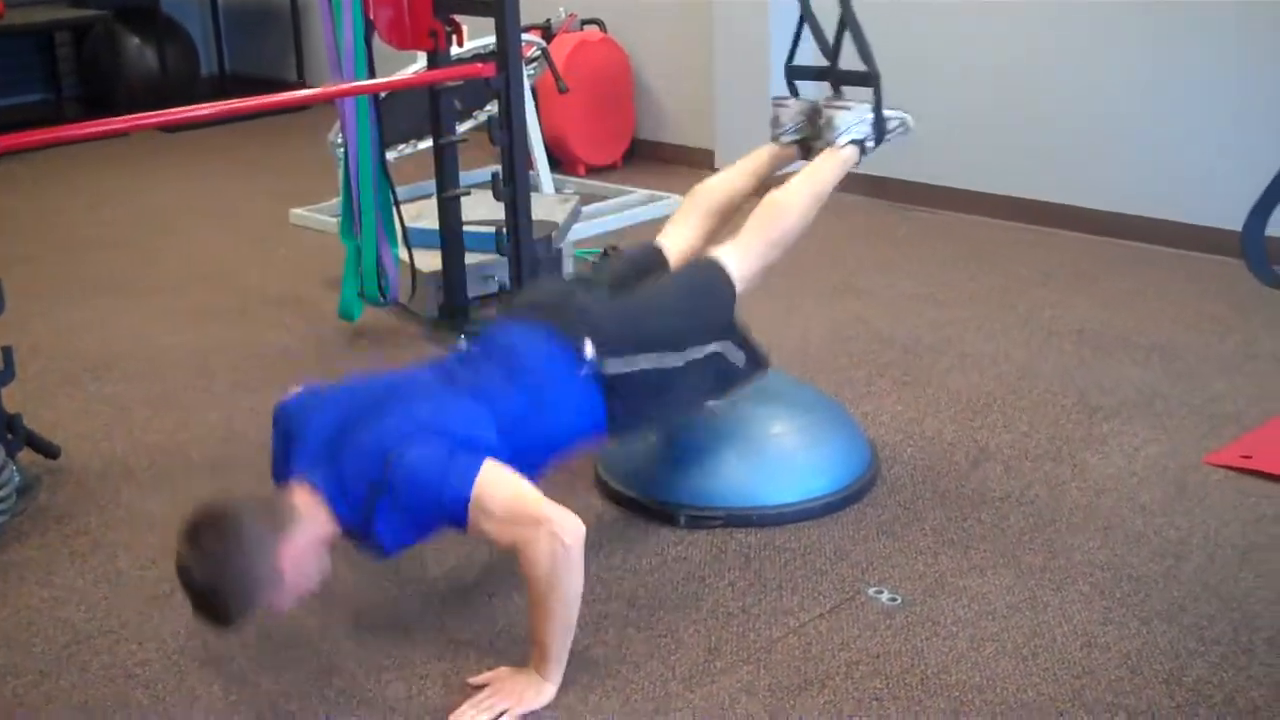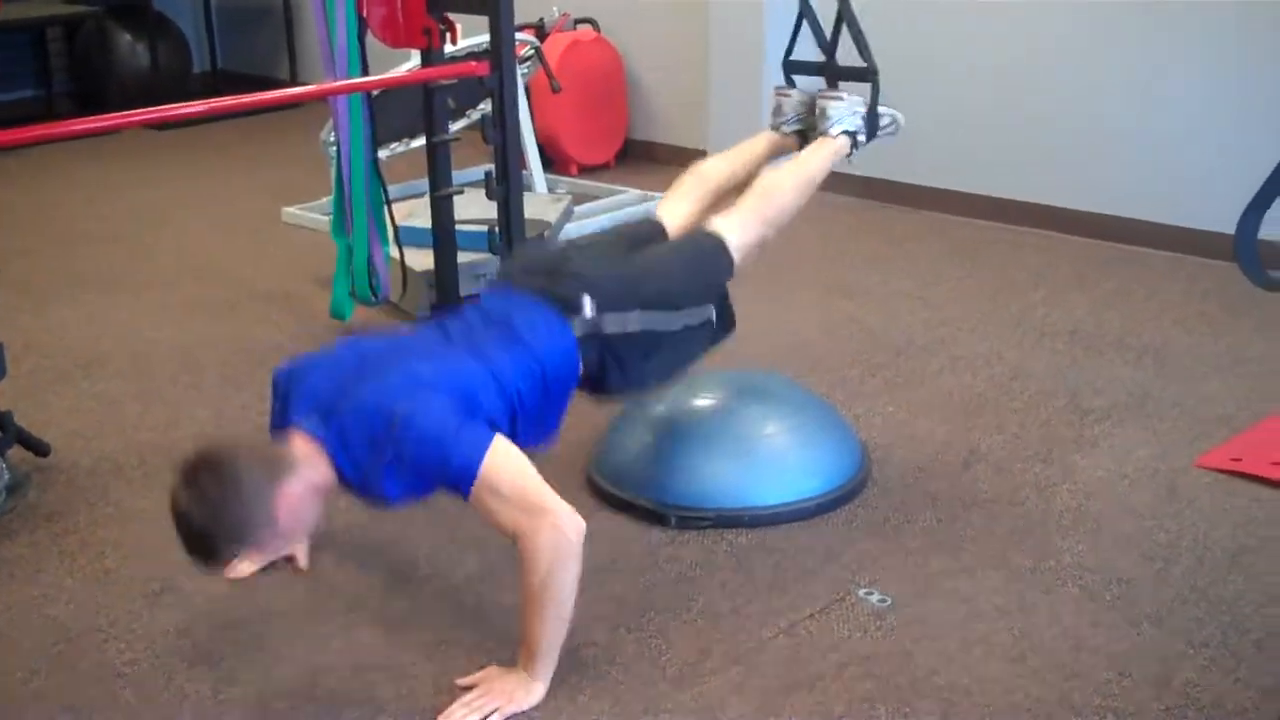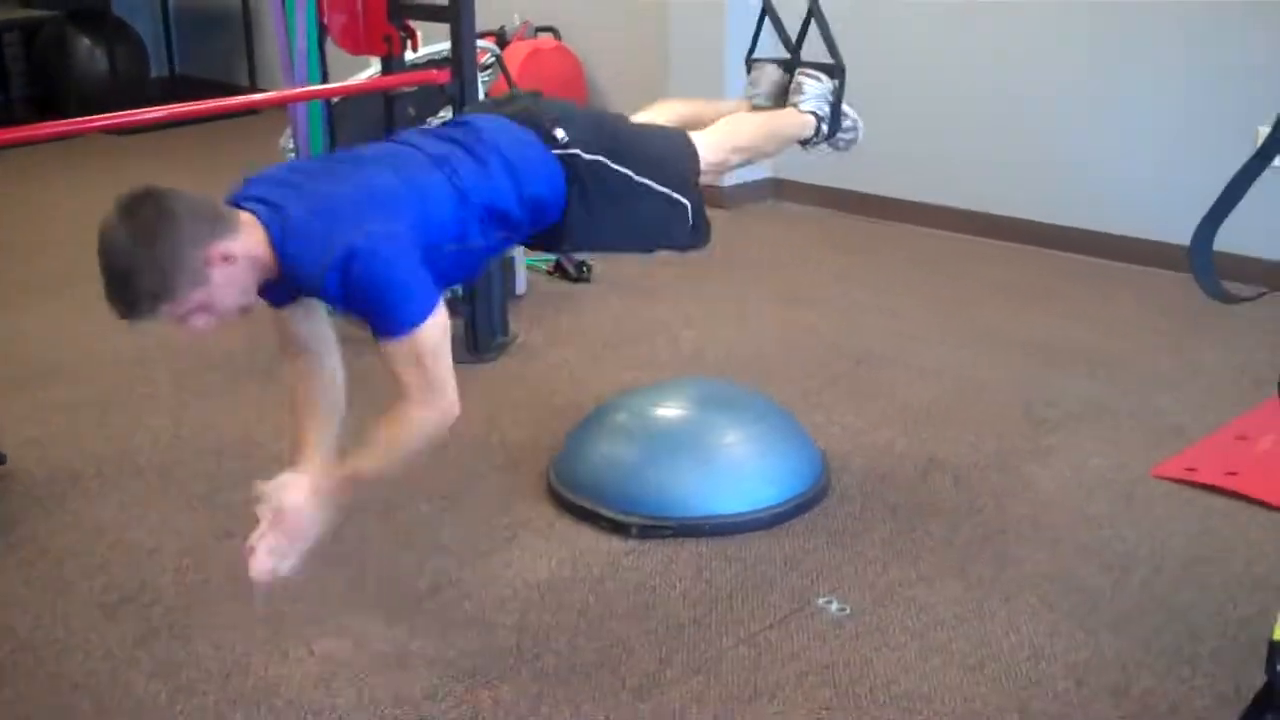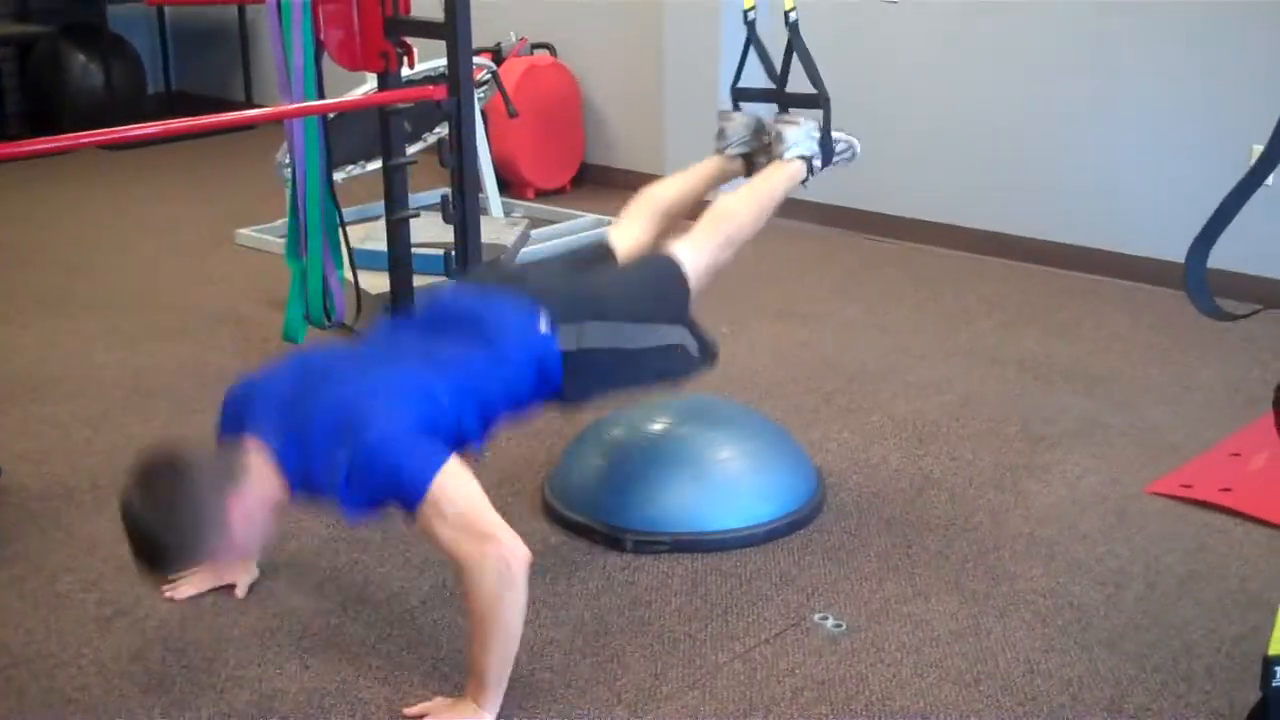
dt=0.3s
person 1, frame 1
left shoulder: (396, 481)
right shoulder: (297, 432)
left elbow: (559, 534)
right wrist: (294, 541)
left hip: (587, 372)
right hip: (529, 329)
left knee: (730, 268)
right knee: (671, 251)
left ankle: (847, 137)
right ankle: (790, 135)
person 1, frame 2
left shoulder: (414, 438)
right shoulder: (300, 393)
left elbow: (561, 529)
right wrist: (298, 536)
left hip: (582, 333)
right hip: (527, 303)
left knee: (725, 241)
right knee: (672, 223)
left ankle: (840, 129)
right ankle: (788, 123)
person 1, frame 3
left shoulder: (361, 250)
right shoulder: (249, 227)
left elbow: (437, 404)
right elbow: (311, 357)
left wrist: (328, 491)
right wrist: (308, 475)
left hip: (551, 166)
right hip: (492, 136)
left knee: (706, 155)
right knee: (645, 128)
left ankle: (808, 110)
right ankle: (765, 90)
person 1, frame 4
left shoulder: (361, 453)
right shoulder: (248, 406)
left elbow: (499, 554)
right wrist: (244, 556)
left hip: (545, 343)
right hip: (473, 308)
left knee: (685, 263)
right knee: (622, 246)
left ankle: (794, 153)
right ankle: (736, 149)
